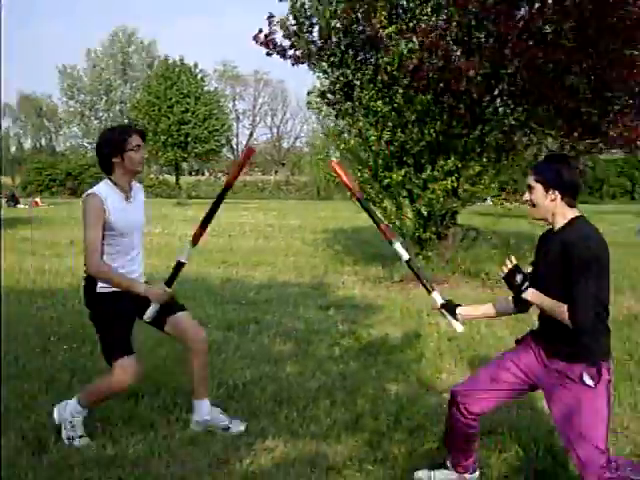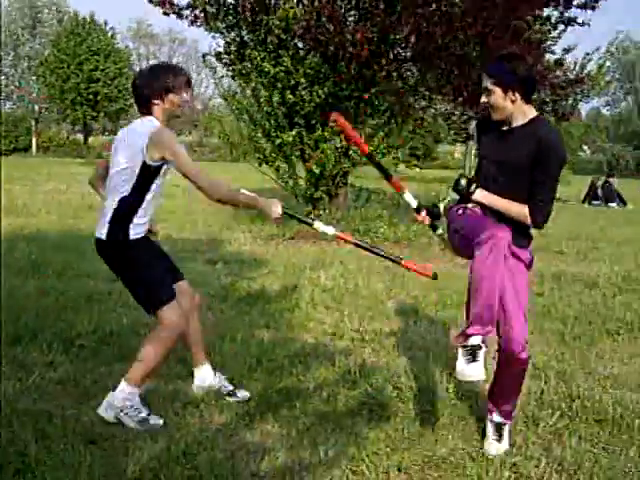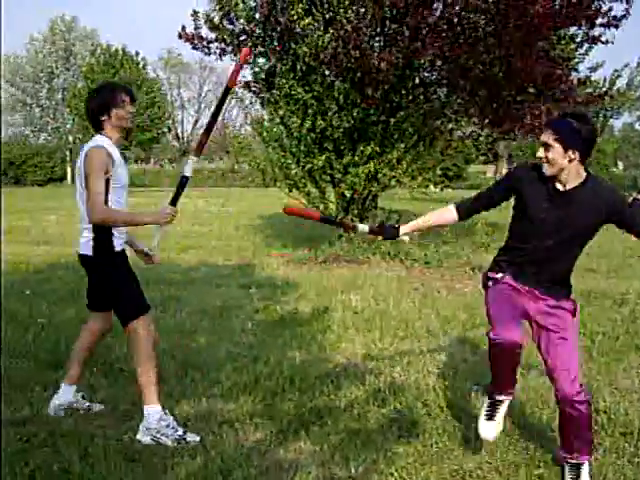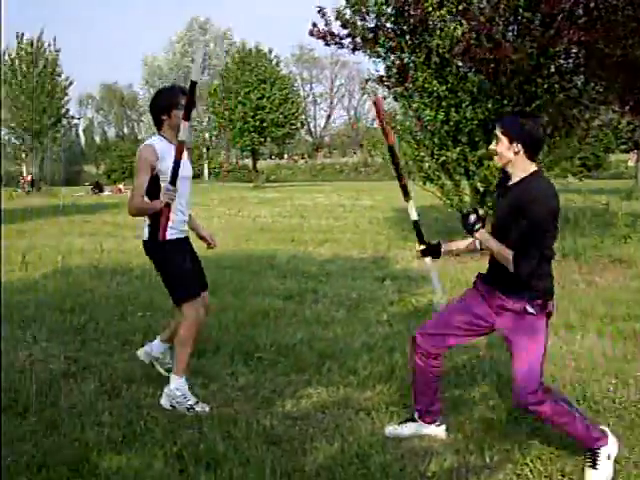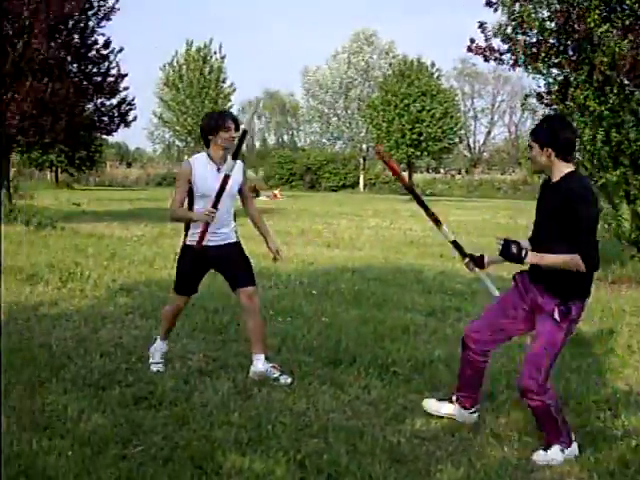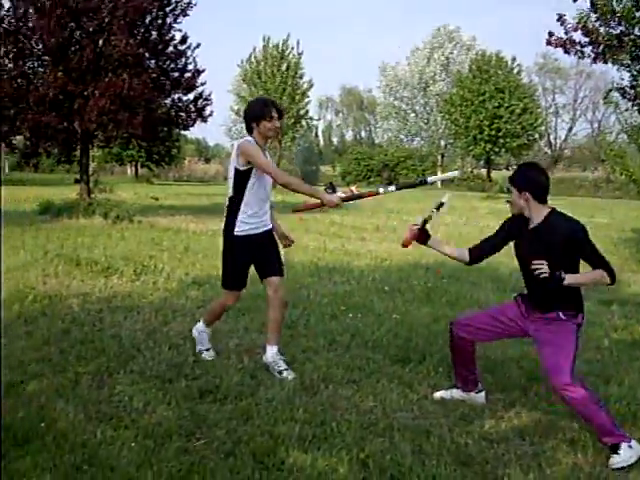
dt=0.7s
person 1, frame 1
left shoulder: (583, 242)
right shoulder: (549, 239)
left elbow: (582, 319)
right elbow: (523, 303)
left wrist: (527, 291)
right wrist: (463, 310)
left hip: (580, 368)
right hip: (540, 350)
right knee: (463, 398)
person 1, frame 2
left shoulder: (547, 141)
right shoulder: (488, 125)
left elbow: (537, 215)
left wrist: (479, 193)
right wrist: (446, 206)
left hip: (513, 246)
right hip: (470, 226)
left knee: (515, 343)
right knee: (495, 234)
left ankle: (499, 413)
right ankle: (473, 336)
person 1, frame 3
left shoulder: (603, 197)
right shoulder: (525, 176)
right elbow: (466, 208)
right wrist: (405, 228)
left hip: (554, 299)
right hip: (507, 282)
left knee: (570, 389)
right knee: (507, 338)
right ankle: (499, 395)
person 1, frame 4
left shoulder: (540, 195)
right shoulder: (507, 184)
left elbow: (518, 263)
left wrist: (479, 231)
right wrist: (444, 247)
left hip: (527, 307)
right hip: (488, 292)
left knee: (529, 394)
right knee: (425, 341)
left ankle: (599, 442)
right ankle: (428, 419)
person 1, frame 5
left shoulder: (579, 193)
right shoulder: (551, 185)
left elbow: (588, 261)
left wrist: (526, 256)
right wrist: (490, 259)
left hip: (560, 303)
right hip: (530, 288)
left knee: (531, 384)
right knee: (475, 338)
left ankle: (563, 443)
right ankle: (465, 405)
person 1, frame 6
left shoulder: (569, 229)
right shoulder: (514, 225)
left elbow: (607, 275)
right elbow: (473, 255)
left wrist: (562, 277)
right wrist: (429, 240)
left hip: (559, 318)
right hip: (525, 308)
left knee: (563, 383)
right knee: (461, 329)
right ankle: (469, 388)
person 2, frame 1
left shoulder: (137, 192)
right shoulder: (96, 199)
right elbow: (93, 265)
left wrist: (144, 287)
right wrist: (143, 288)
left hip: (138, 288)
right hip: (106, 294)
left knee: (196, 336)
right knee: (125, 377)
left ankle: (203, 412)
right ankle: (71, 411)
person 2, frame 2
left shoulder: (129, 133)
right shoulder: (160, 135)
left elbow: (97, 180)
right elbow: (212, 189)
right wrist: (262, 203)
left hip: (127, 235)
right hip: (122, 242)
left knee: (188, 298)
right knee: (172, 321)
left ankle: (207, 376)
right ankle: (122, 399)
person 2, frame 3
left shoulder: (107, 151)
right shoulder: (99, 152)
right elbow: (97, 213)
left wrist: (134, 245)
right wrist: (148, 217)
left hip: (100, 251)
right hip: (104, 254)
left knee: (98, 323)
right knee: (143, 330)
left ankle: (66, 395)
right ankle: (155, 421)
person 2, frame 4
left shoulder: (180, 150)
right shoulder: (150, 150)
right elbow: (134, 204)
left wrist: (198, 230)
right wrist: (153, 205)
left hip: (179, 239)
right hip: (163, 242)
left knee: (197, 304)
right knee: (194, 311)
left ankle: (157, 348)
right ankle: (176, 391)
person 2, frame 5
left shoulder: (238, 167)
right shoulder: (190, 166)
left elbow: (249, 206)
right elbow: (174, 212)
left wrist: (269, 239)
right wrist: (195, 216)
left hip: (229, 245)
right hip: (197, 247)
left knee: (251, 300)
right knee: (178, 303)
left ankle: (260, 363)
right ankle: (160, 346)
person 2, frame 6
left shoulder: (262, 152)
right shoulder: (246, 147)
right elbow: (282, 178)
left wrist: (278, 229)
right wrist: (323, 196)
left hip: (263, 233)
right hip: (239, 234)
left knee: (277, 291)
right knee: (231, 296)
left ankle: (273, 353)
right ankle: (202, 328)
